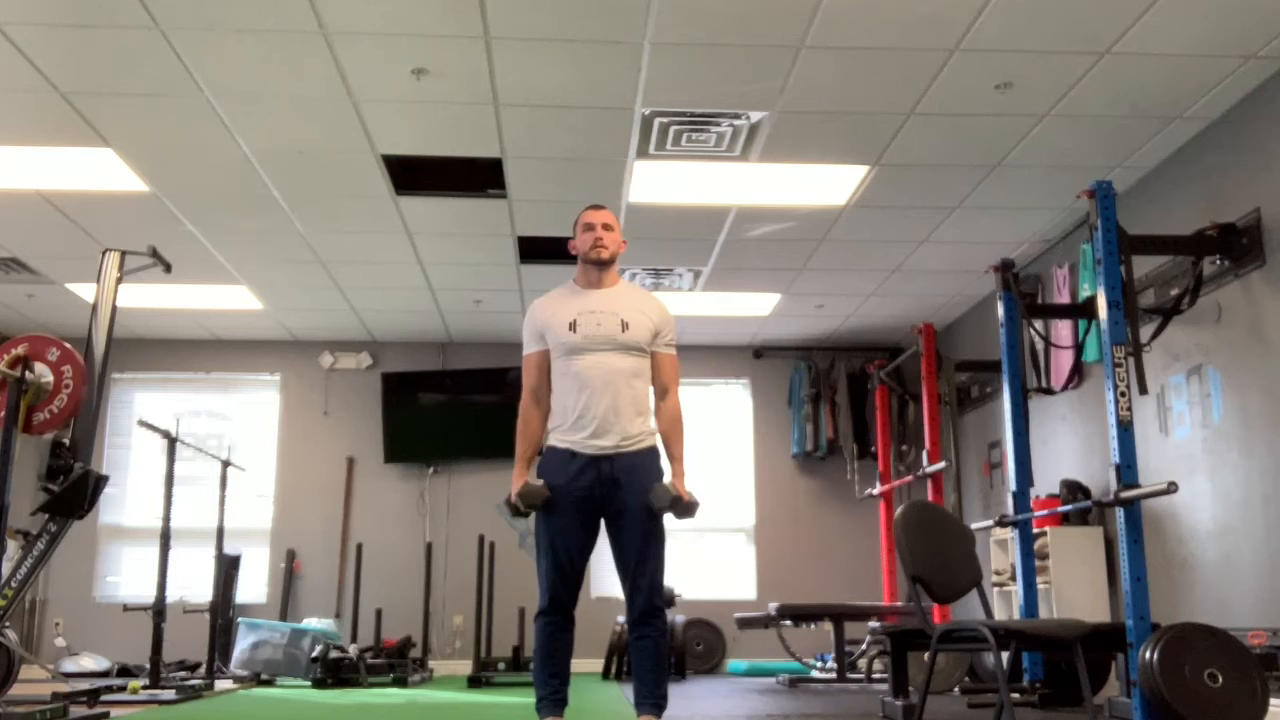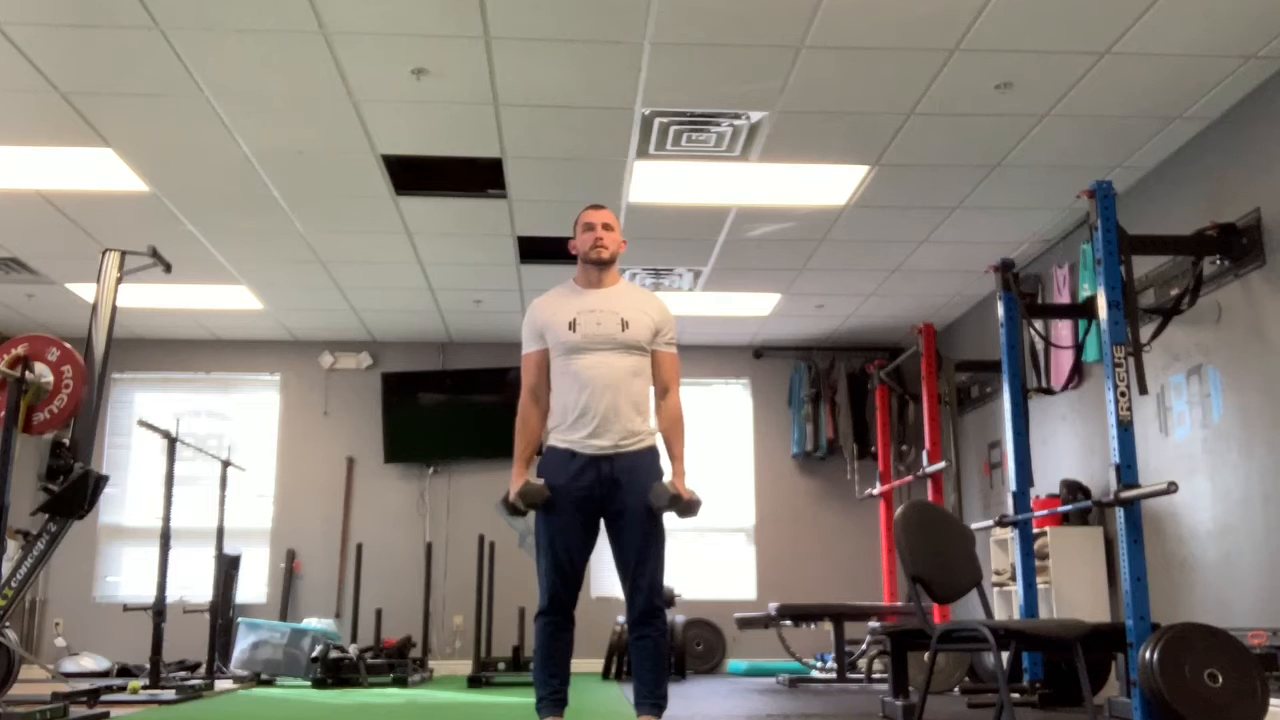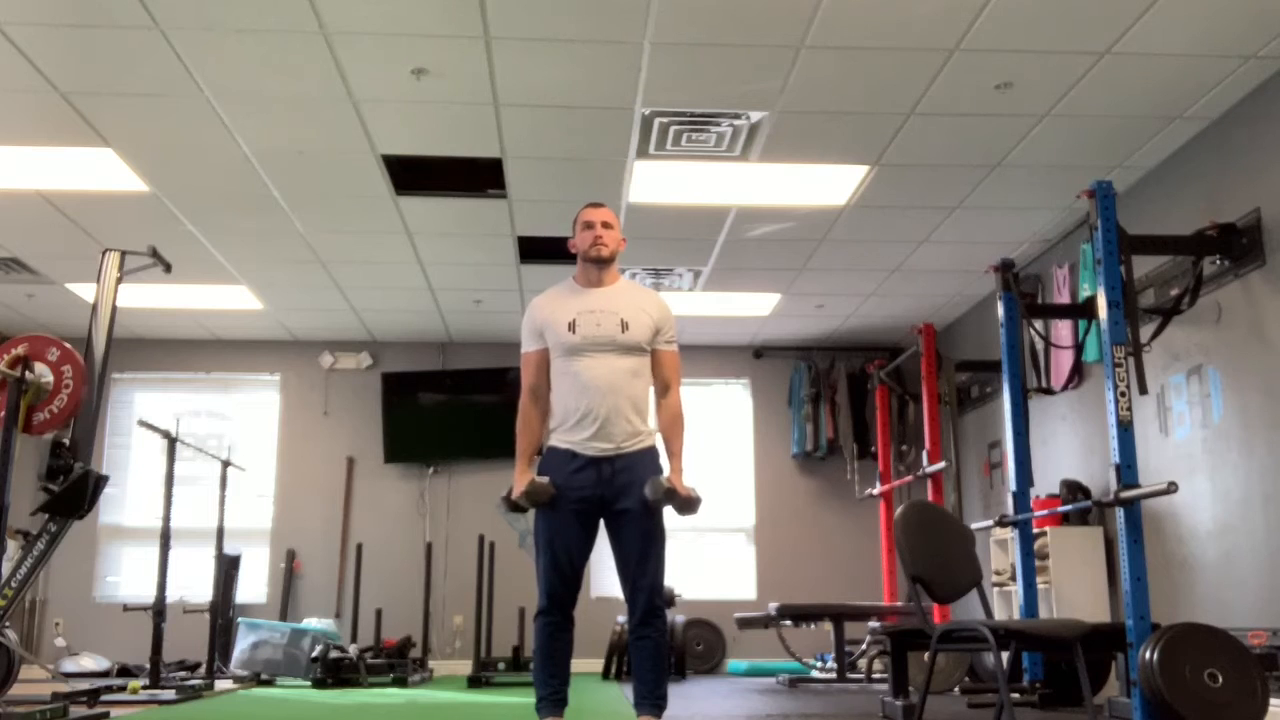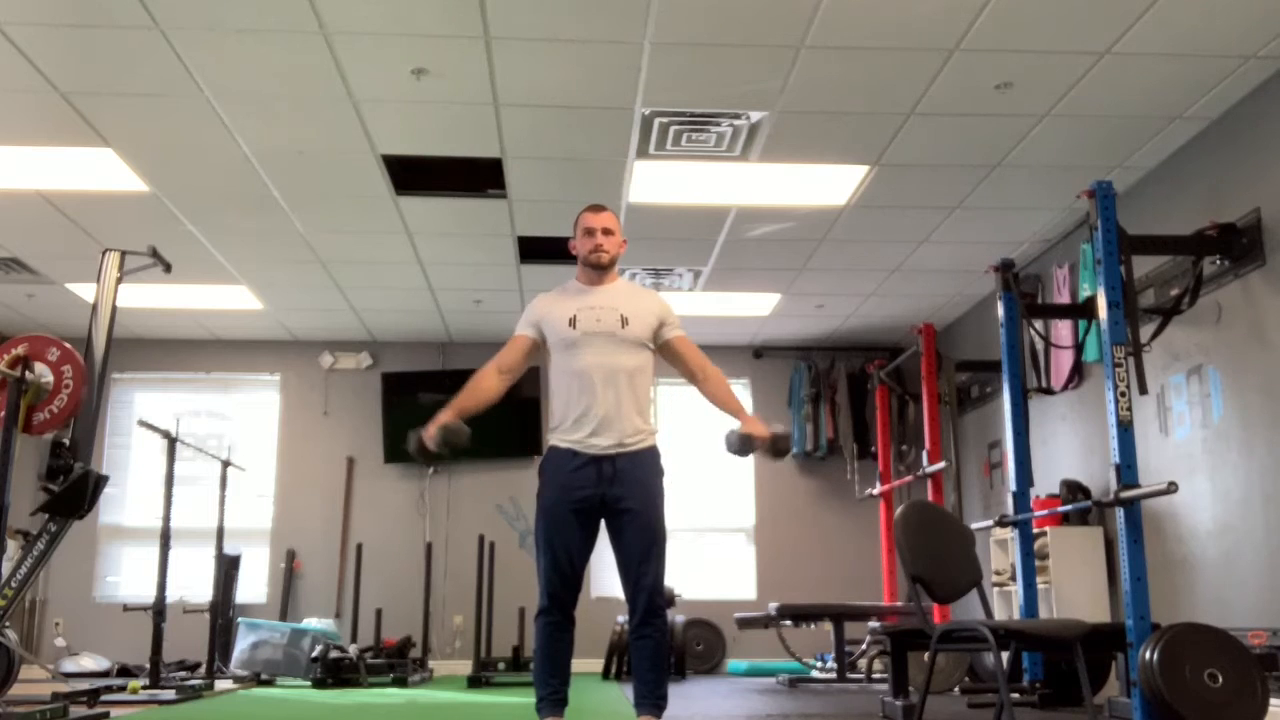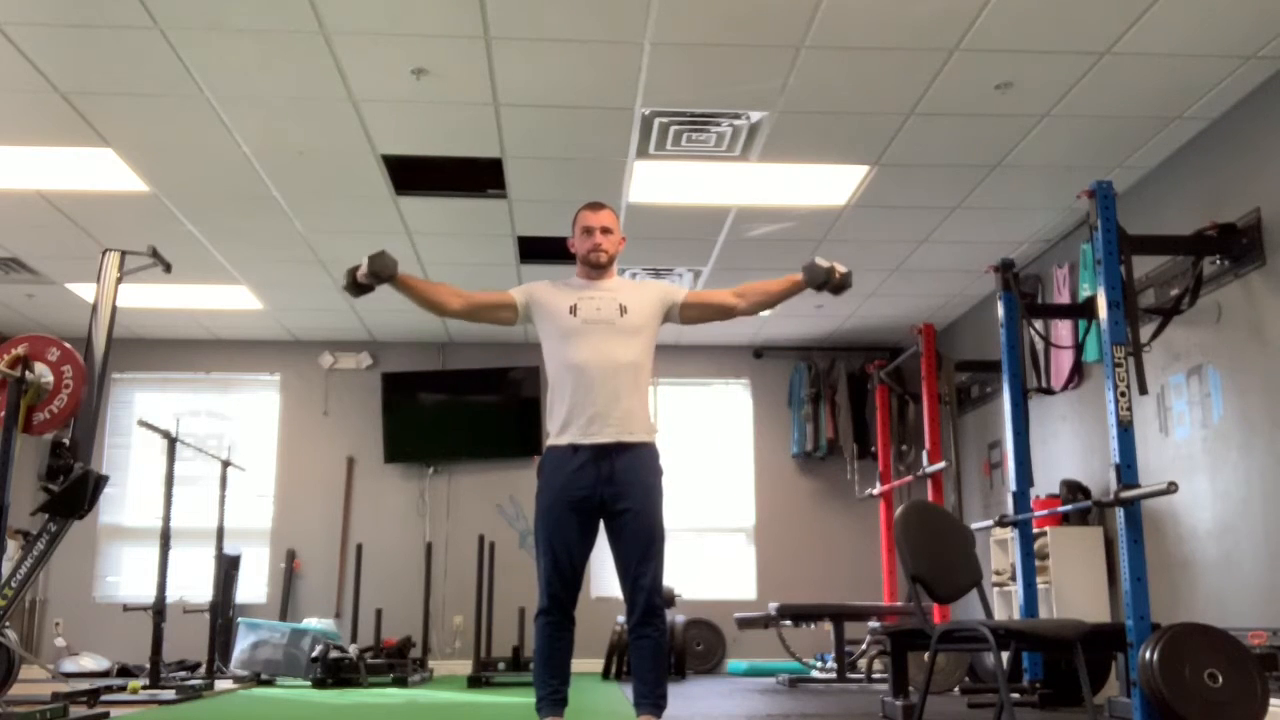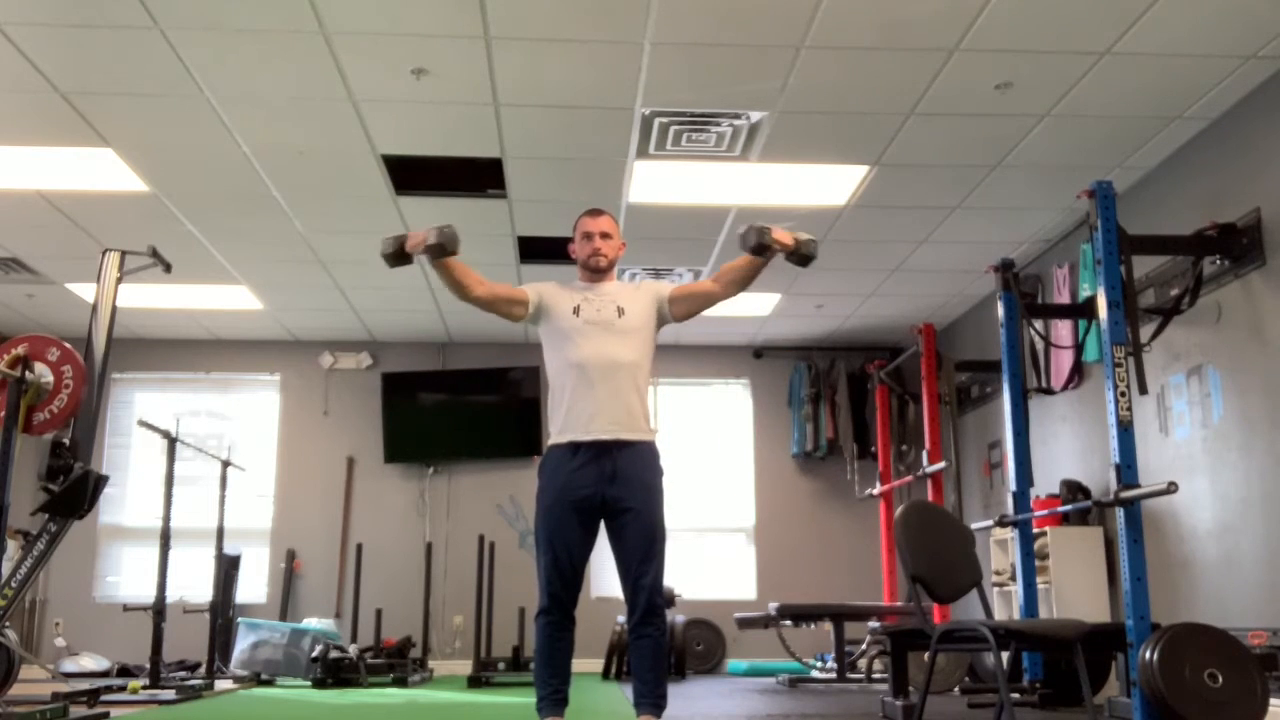
dt=0.4s
person 1, frame 1
left shoulder: (651, 309)
right shoulder: (545, 309)
left elbow: (667, 396)
right elbow: (534, 397)
left wrist: (678, 471)
right wrist: (520, 470)
left hip: (636, 464)
right hip: (566, 464)
left knee: (646, 599)
right knee: (556, 598)
person 1, frame 2
left shoulder: (651, 308)
right shoulder: (544, 309)
left elbow: (668, 395)
right elbow: (532, 397)
left wrist: (679, 470)
right wrist: (519, 470)
left hip: (635, 464)
right hip: (566, 464)
left knee: (646, 599)
right knee: (556, 599)
person 1, frame 3
left shoulder: (651, 306)
right shoulder: (544, 308)
left elbow: (668, 393)
right elbow: (533, 397)
left wrist: (676, 467)
right wrist: (523, 468)
left hip: (635, 464)
right hip: (566, 465)
left knee: (646, 599)
right knee: (555, 599)
person 1, frame 4
left shoulder: (650, 305)
right shoulder: (546, 306)
left elbow: (699, 369)
right elbow: (499, 371)
left wrist: (745, 417)
right wrist: (449, 416)
left hip: (636, 463)
right hip: (567, 464)
left knee: (647, 598)
right knee: (556, 598)
person 1, frame 5
left shoulder: (652, 295)
right shoulder: (543, 296)
left elbow: (738, 301)
right elbow: (459, 304)
left wrist: (804, 281)
right wrist: (395, 279)
left hip: (634, 460)
right hip: (566, 461)
left knee: (646, 597)
right knee: (556, 598)
person 1, frame 6
left shoulder: (647, 297)
right shoulder: (548, 297)
left elbow: (719, 287)
right elbow: (476, 292)
left wrist: (764, 253)
right wrist: (436, 255)
left hip: (634, 458)
right hip: (567, 460)
left knee: (646, 597)
right knee: (556, 599)
